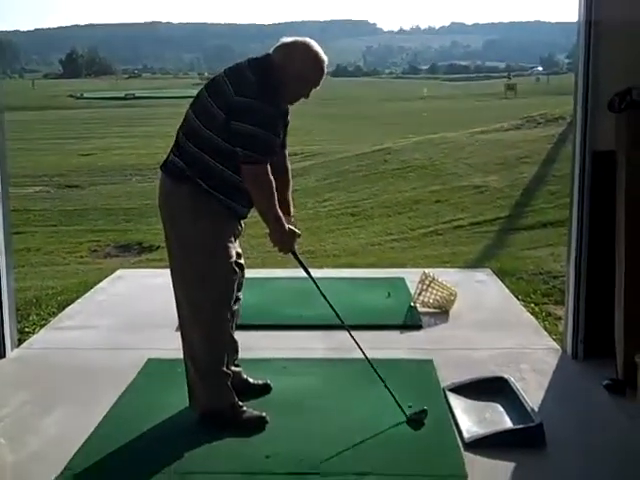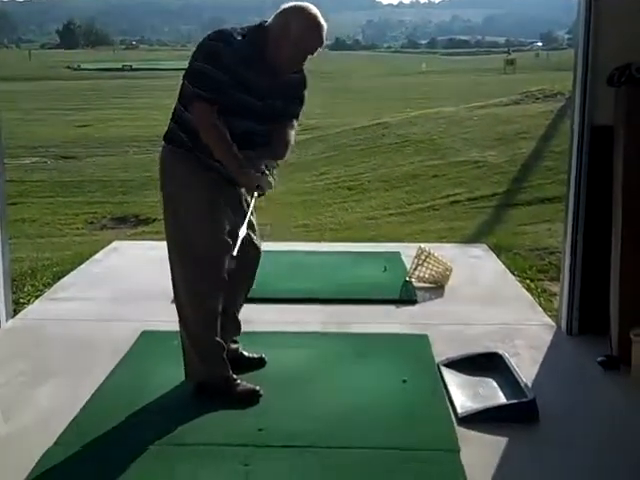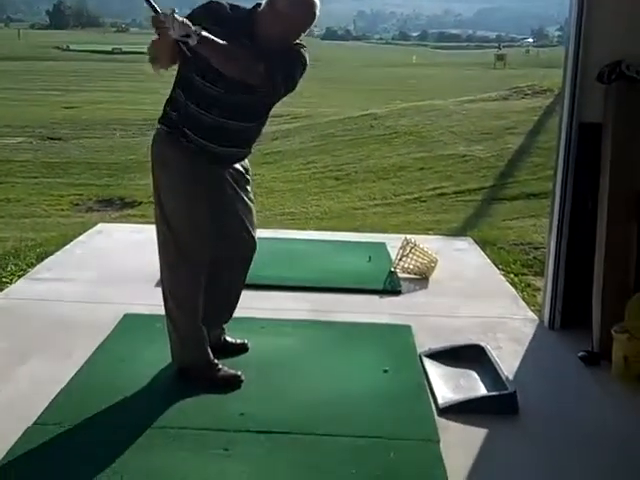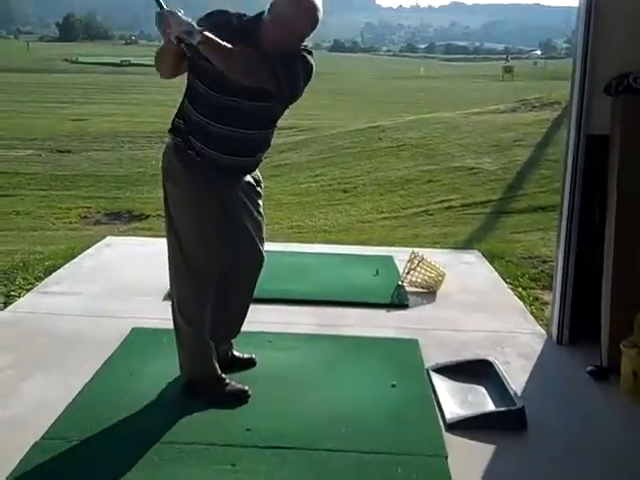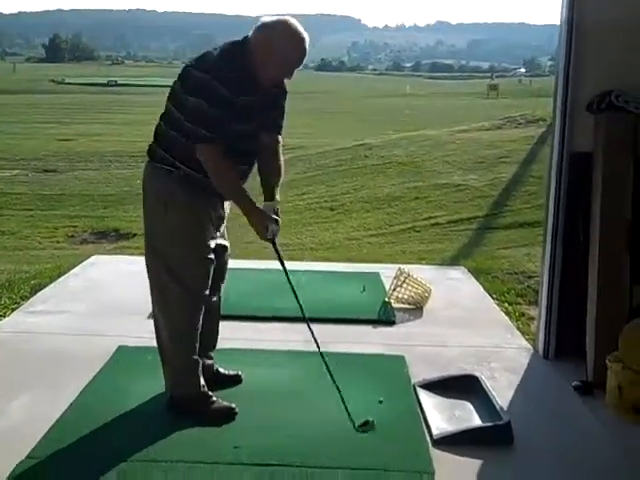
dt=0.5s
person 1, frame 1
left shoulder: (269, 94)
right shoulder: (249, 94)
left elbow: (277, 158)
right elbow: (255, 174)
left wrist: (287, 215)
right wrist: (278, 227)
left hip: (215, 200)
right hip: (192, 200)
left knee: (227, 287)
right knee: (207, 298)
left ankle: (227, 374)
right ankle: (214, 401)
person 1, frame 2
left shoulder: (293, 78)
right shoulder: (224, 48)
left elbow: (285, 127)
right elbow: (200, 112)
left wrist: (267, 165)
right wrist: (242, 166)
left hip: (233, 175)
right hip: (192, 169)
left knee: (244, 255)
right knee: (203, 270)
left ankle: (224, 346)
right ankle: (209, 373)
person 1, frame 3
left shoulder: (293, 58)
left elbow: (245, 69)
right elbow: (159, 59)
left wrist: (195, 37)
right wrist: (169, 36)
left hip: (229, 161)
right hip: (180, 151)
left knee: (239, 245)
right knee: (188, 254)
left ankle: (210, 332)
right ankle: (192, 356)
person 1, frame 4
left shoulder: (299, 64)
left elbow: (249, 71)
right elbow: (165, 68)
left wrist: (196, 37)
right wrist: (173, 39)
left hip: (242, 173)
right hip: (191, 165)
left knee: (246, 260)
right knee: (197, 267)
left ankle: (220, 347)
right ankle: (200, 371)
person 1, frame 5
left shoulder: (271, 87)
right shoulder: (209, 75)
left elbow: (270, 142)
right elbow: (209, 153)
left wrist: (272, 198)
right wrist: (251, 210)
left hip: (210, 187)
right hip: (174, 185)
left knee: (209, 277)
right knee: (182, 287)
left ankle: (200, 364)
right ankle: (185, 389)
